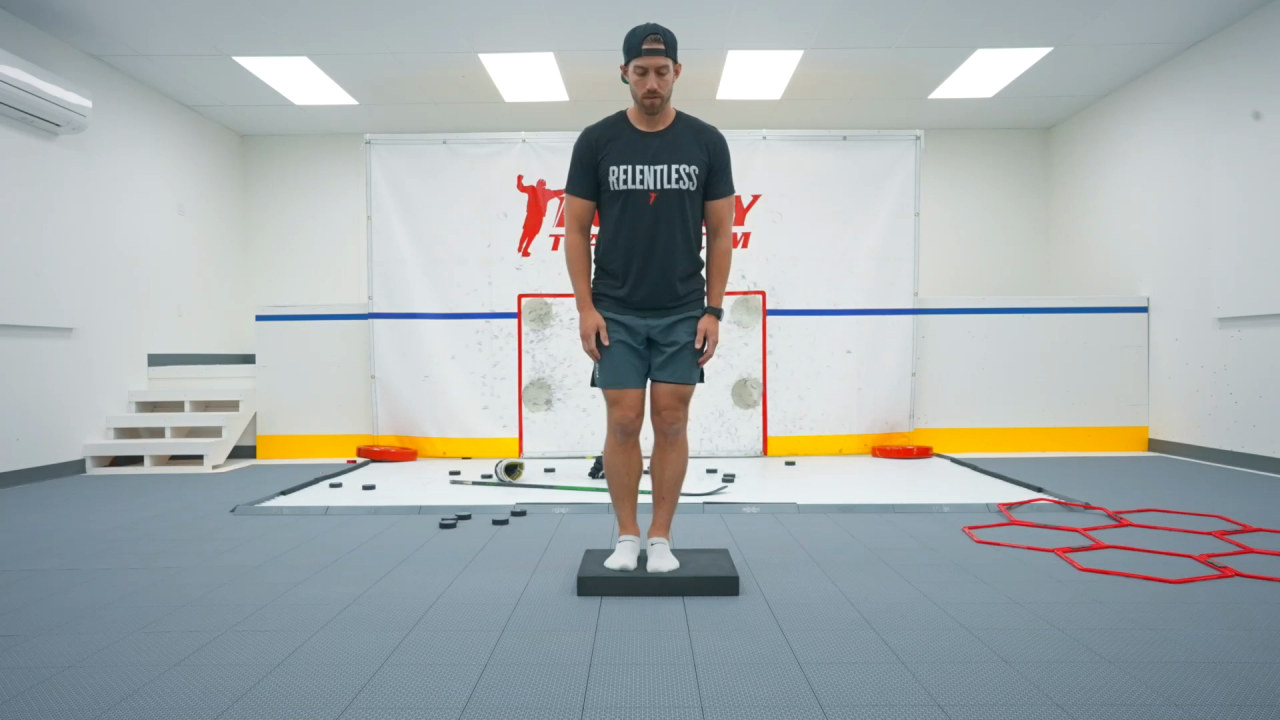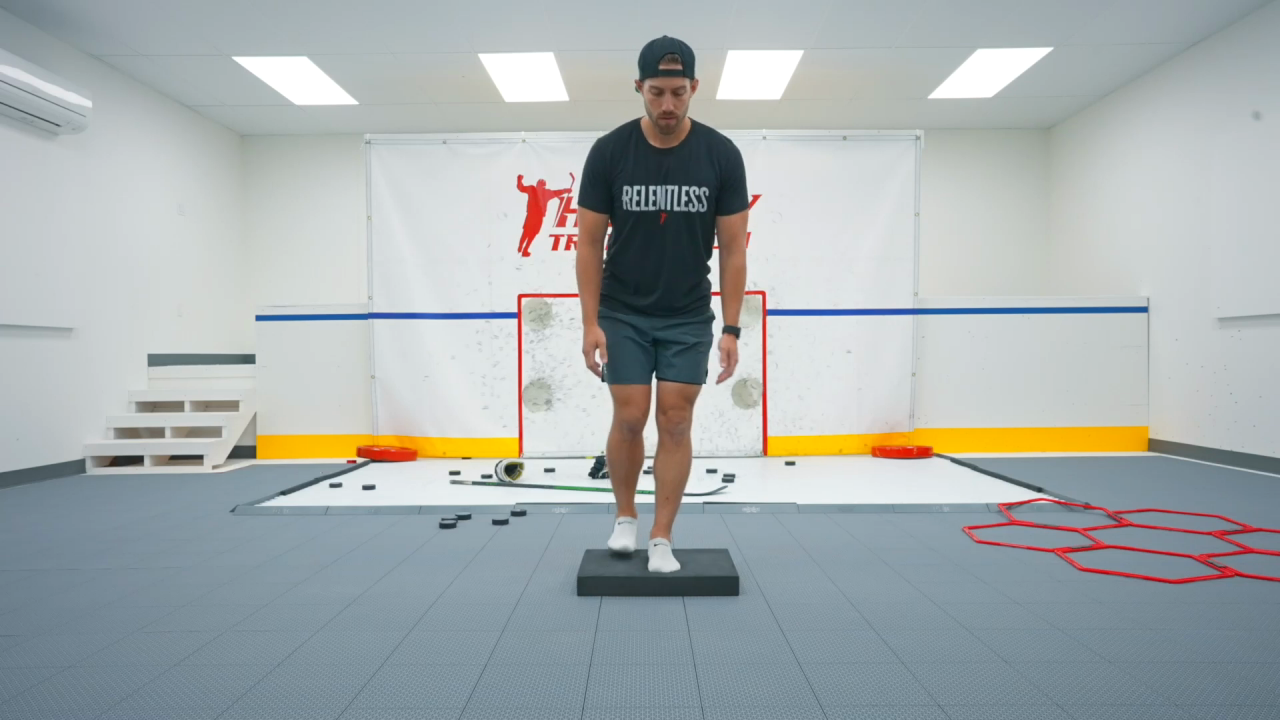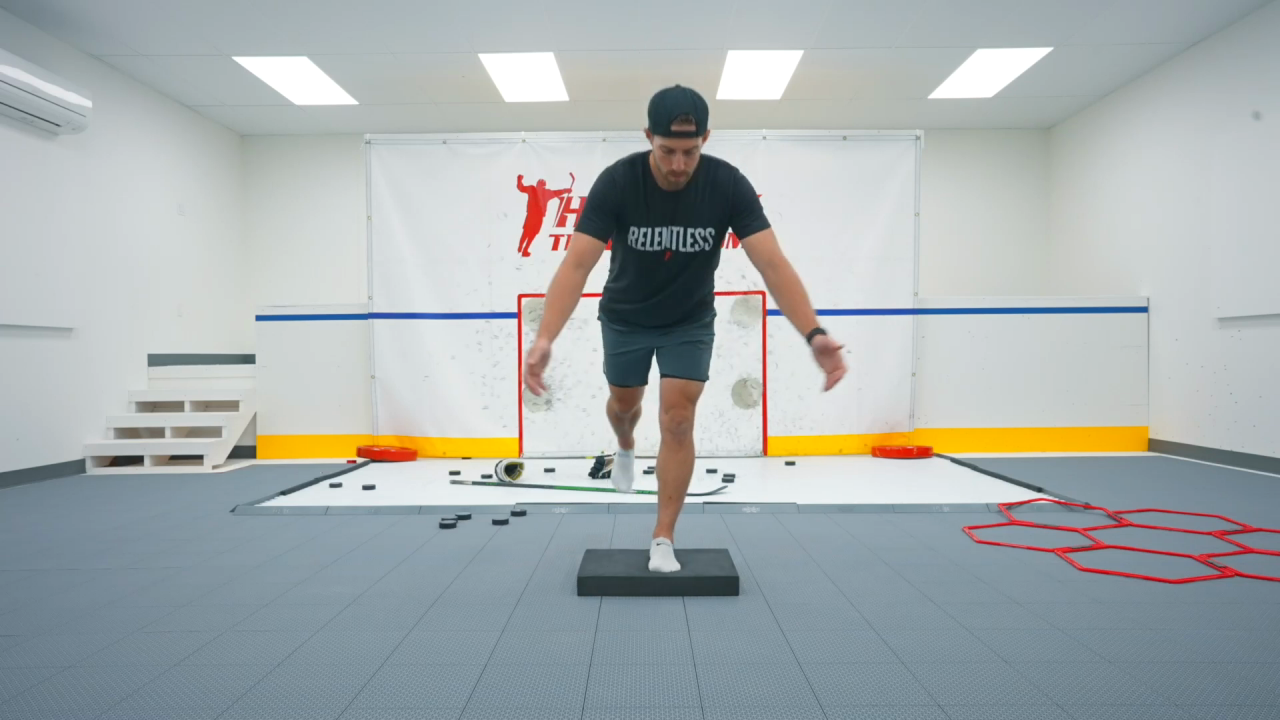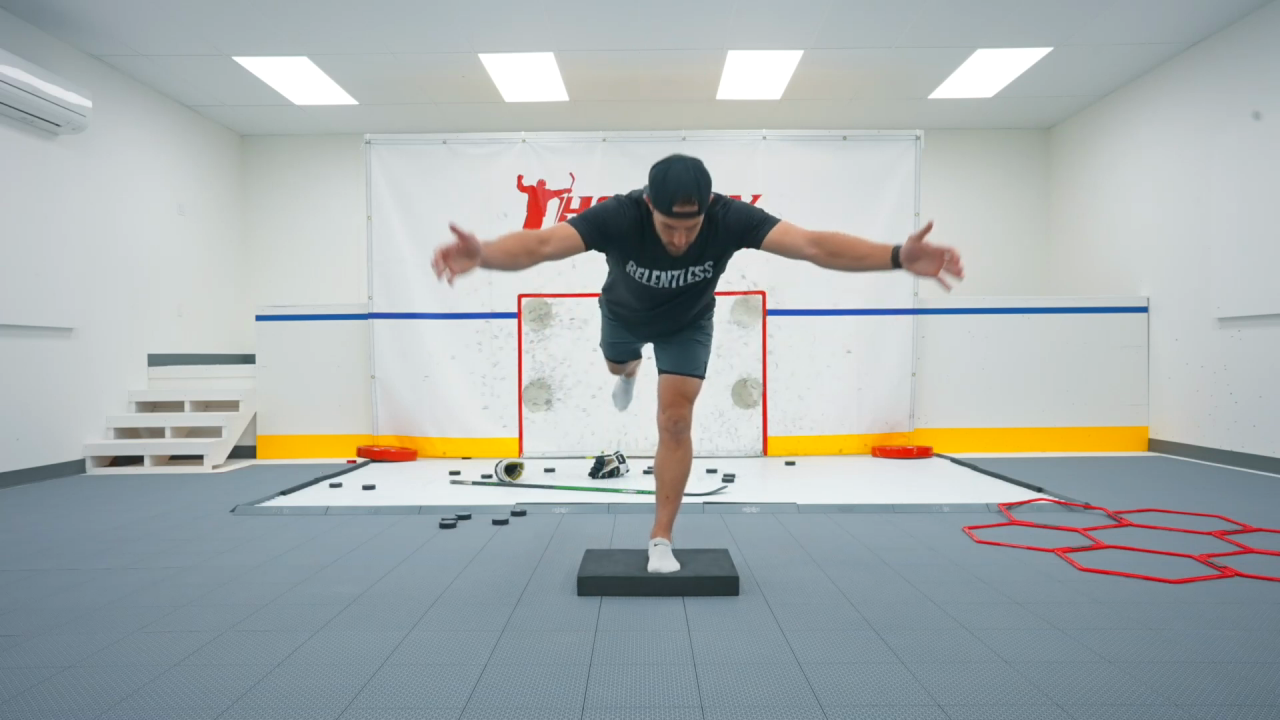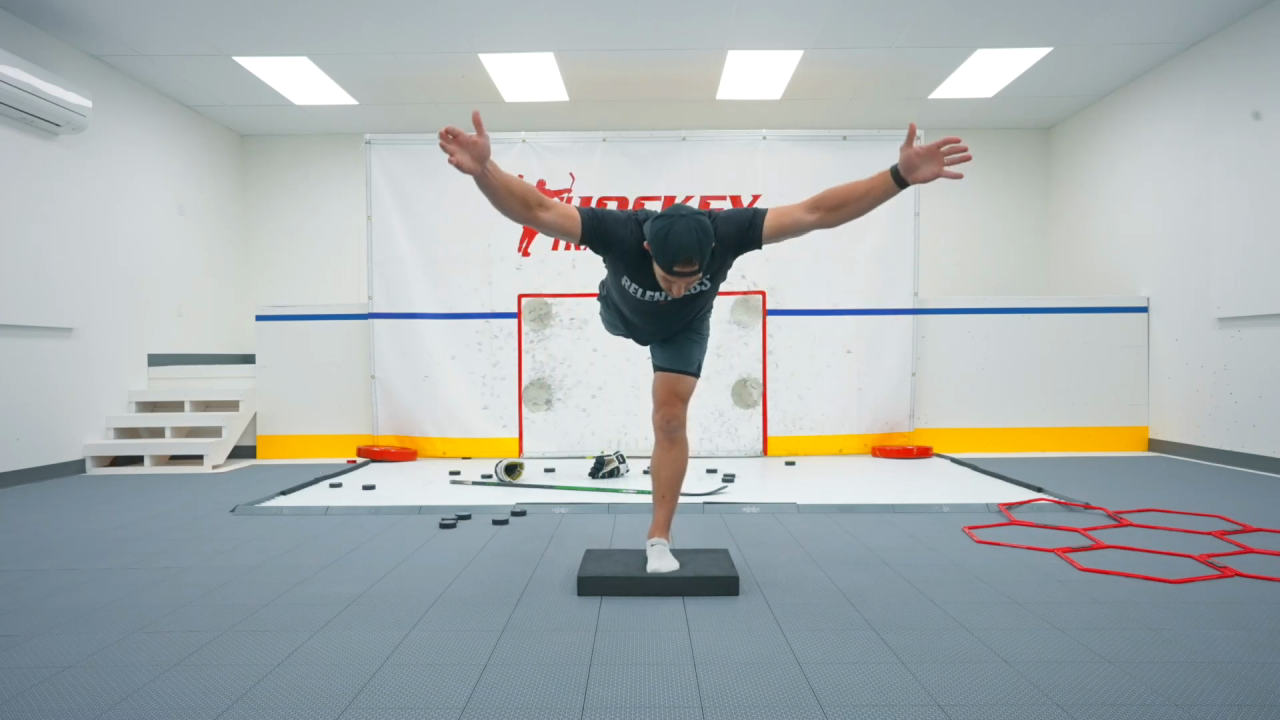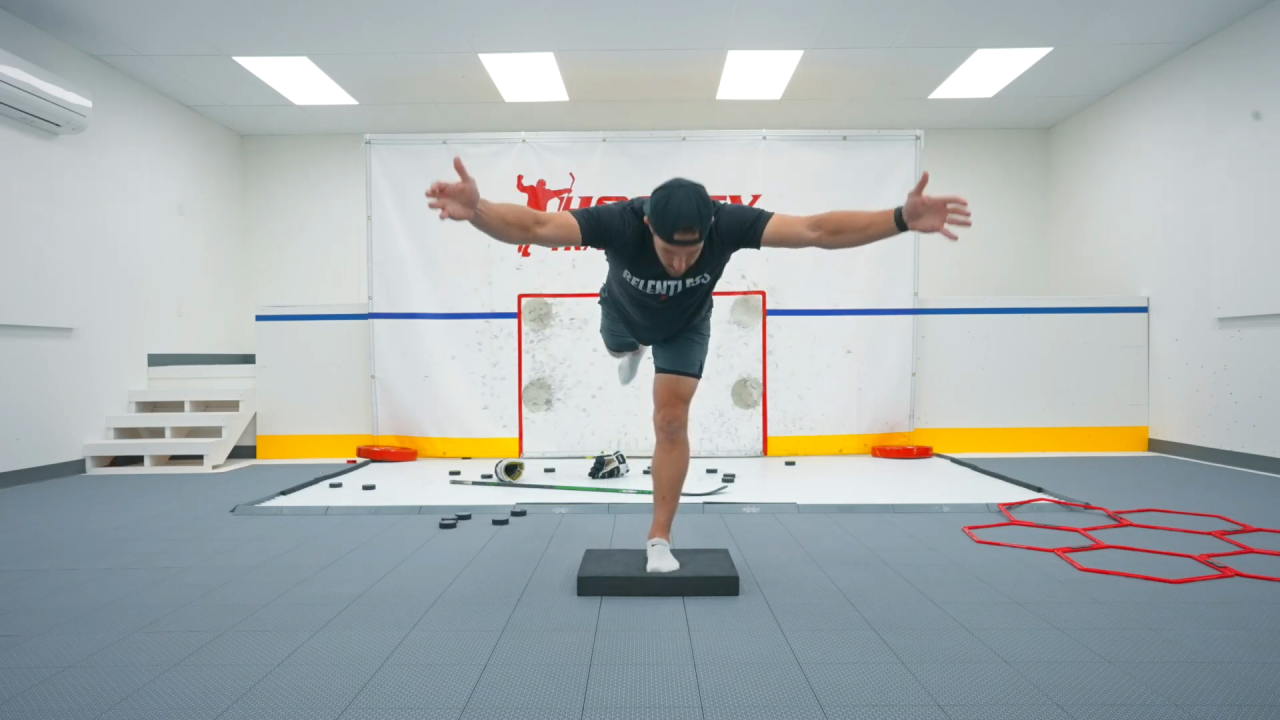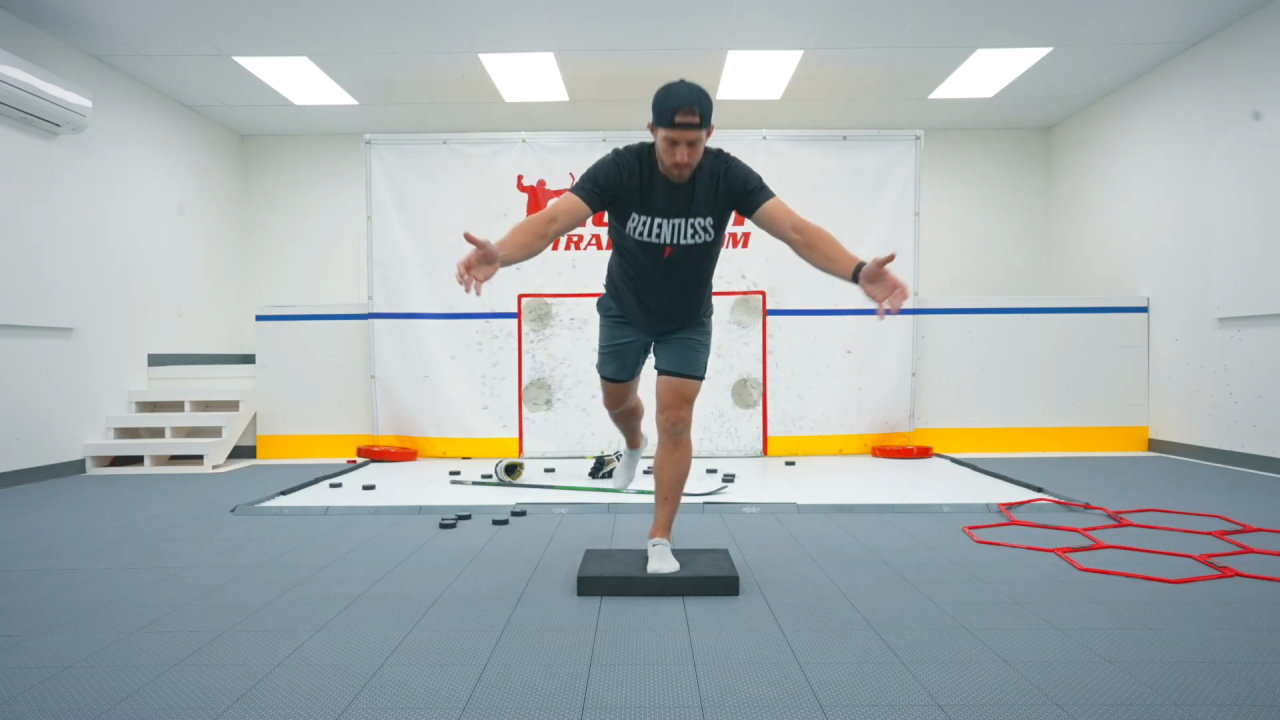
dt=0.4s
person 1, frame 1
left shoulder: (706, 141)
right shoulder: (596, 141)
left elbow: (721, 232)
right elbow: (576, 230)
left wrist: (713, 310)
right wrist: (586, 308)
left hip: (682, 313)
right hip: (616, 312)
left knee: (671, 423)
right knee: (624, 422)
left ankle: (660, 538)
right ankle: (627, 537)
person 1, frame 2
left shoulder: (721, 155)
right shoulder: (608, 152)
left elbow: (733, 248)
right elbow: (589, 244)
left wrist: (731, 329)
right wrist: (589, 323)
left hip: (687, 315)
right hip: (622, 311)
left knee: (674, 422)
right knee: (629, 418)
left ankle: (661, 540)
right ankle: (625, 516)
person 1, frame 3
left shoulder: (728, 185)
right shoulder: (616, 182)
left elbow: (772, 264)
right elbow: (576, 265)
left wrist: (813, 334)
right wrist: (543, 339)
left hip: (689, 320)
right hip: (625, 317)
left knee: (677, 421)
right knee: (624, 405)
left ankle: (662, 540)
right ankle: (624, 451)
person 1, frame 4
left shoulder: (730, 220)
right shoulder: (618, 217)
left elbow: (814, 245)
right elbow: (539, 244)
left wrist: (898, 256)
right wrist: (480, 254)
left hip: (686, 322)
right hip: (625, 315)
left knee: (675, 419)
right knee: (617, 364)
left ankle: (660, 540)
right ankle: (628, 369)
person 1, frame 5
left shoulder: (728, 231)
right shoulder: (620, 232)
left elbow: (818, 212)
right elbow: (536, 210)
left wrist: (901, 177)
right wrist: (484, 172)
left hip: (684, 327)
right hip: (623, 313)
left knee: (669, 419)
right knee: (627, 339)
left ankle: (658, 540)
right ankle: (637, 336)
person 1, frame 6
left shoulder: (728, 222)
right shoulder: (619, 220)
left elbow: (816, 229)
right elbow: (535, 225)
left wrist: (900, 220)
right wrist: (479, 209)
left hip: (685, 325)
right hip: (624, 313)
left knee: (671, 419)
right knee: (624, 356)
left ankle: (659, 541)
right ankle: (635, 350)
person 1, frame 7
left shoulder: (728, 174)
right shoulder: (620, 168)
left elbow: (795, 230)
right elbow: (552, 220)
left wrist: (859, 271)
right wrist: (498, 255)
left hip: (687, 320)
right hip: (624, 310)
left knee: (674, 421)
right knee: (619, 402)
left ankle: (660, 540)
right ankle: (634, 450)
